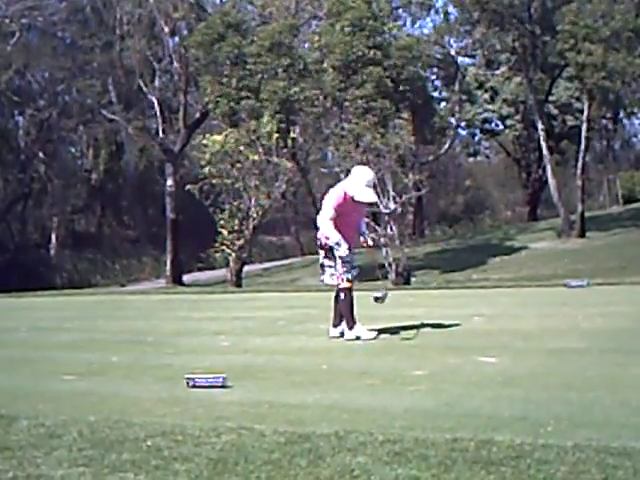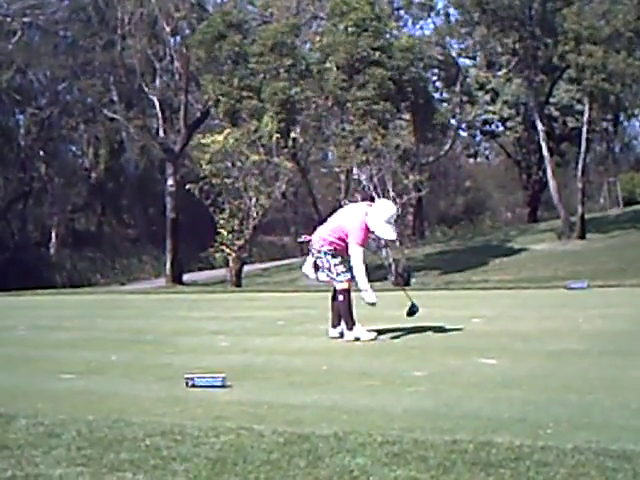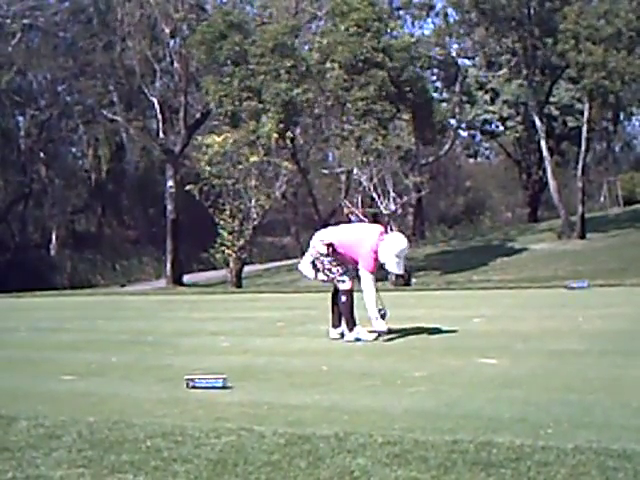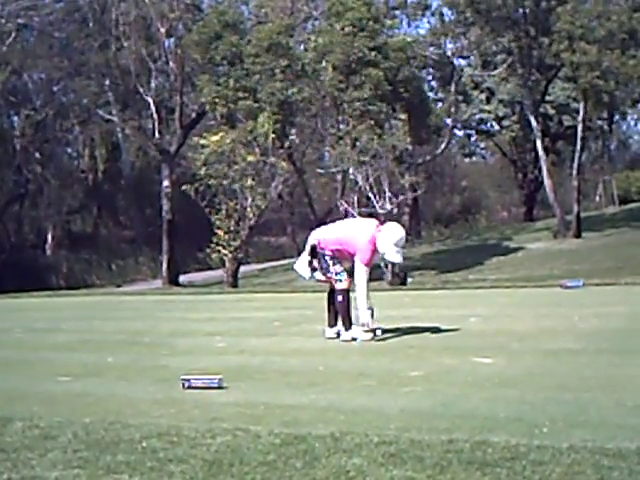
dt=0.4s
person 1, frame 1
left shoulder: (359, 195)
right shoulder: (338, 195)
left elbow: (359, 216)
right elbow: (323, 220)
left wrist: (364, 233)
right wrist: (339, 241)
left hip: (346, 244)
right hip: (332, 244)
left knee: (345, 285)
right knee: (345, 283)
left ankle: (336, 327)
right ankle: (352, 329)
person 1, frame 2
left shoulder: (370, 209)
right shoulder: (359, 227)
right elbow: (357, 262)
left wrist: (368, 242)
right wrist: (366, 290)
left hip: (336, 246)
right hip: (325, 246)
left knee: (341, 285)
right knee: (343, 284)
left ankle: (335, 327)
right ankle: (351, 330)
person 1, frame 3
left shoulder: (381, 232)
right shoulder: (369, 252)
right elbow: (368, 289)
right wrist: (375, 318)
left hip: (324, 243)
right hip: (322, 246)
left knee: (340, 285)
right knee: (346, 284)
left ankle: (336, 328)
right ankle: (352, 331)
person 1, frame 4
left shoulder: (377, 227)
right shoulder: (367, 245)
right elbow: (360, 280)
right wrist: (363, 311)
left hip: (323, 241)
right hip: (320, 247)
left knee: (336, 285)
right knee: (342, 283)
left ankle: (332, 328)
right ankle: (348, 330)
